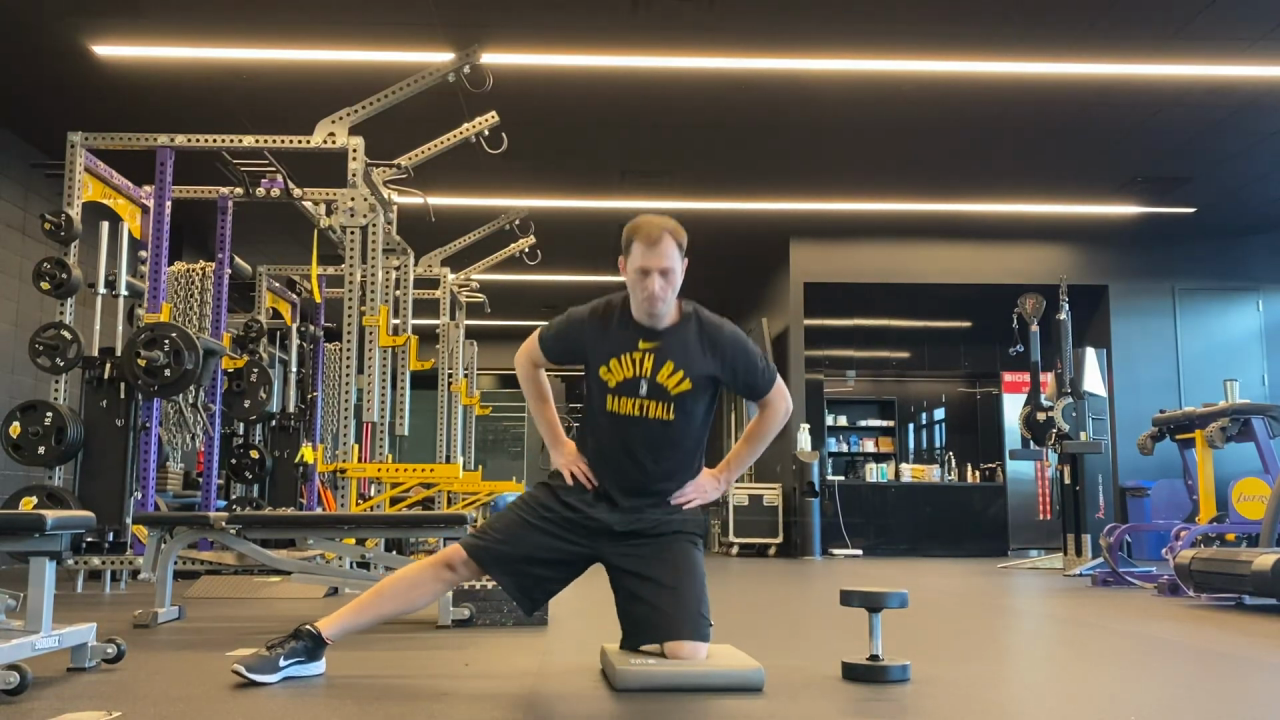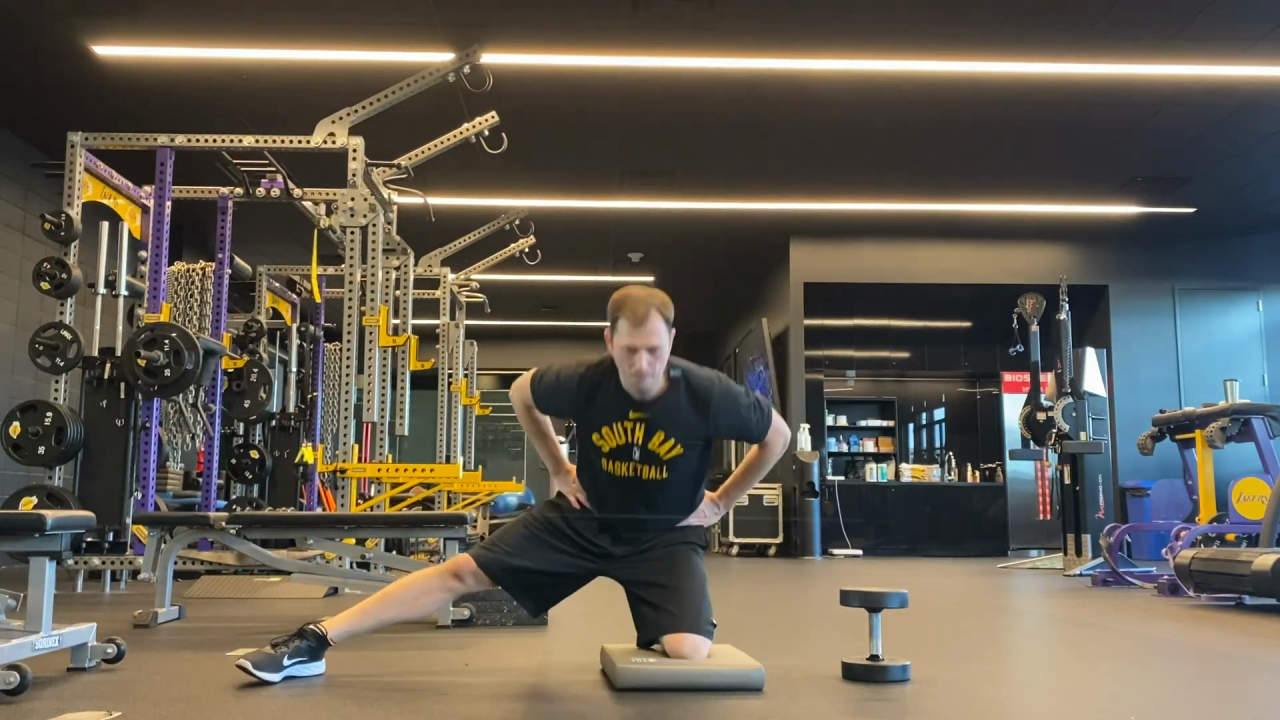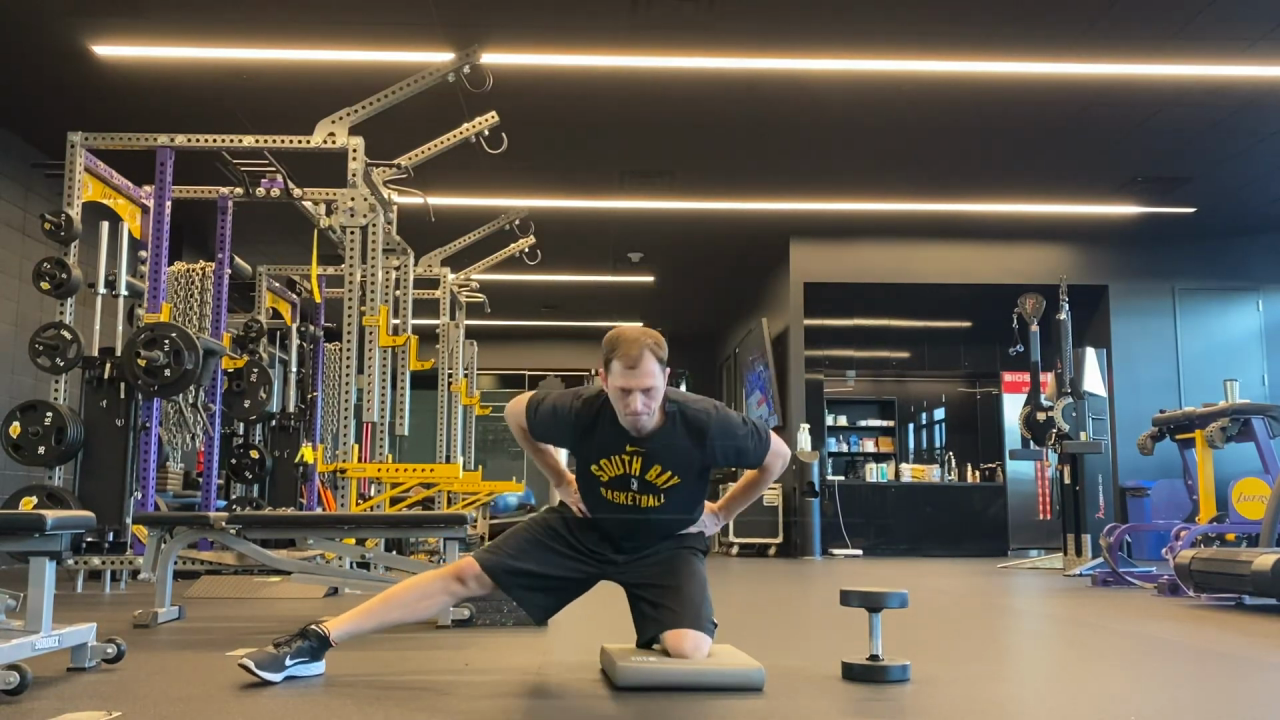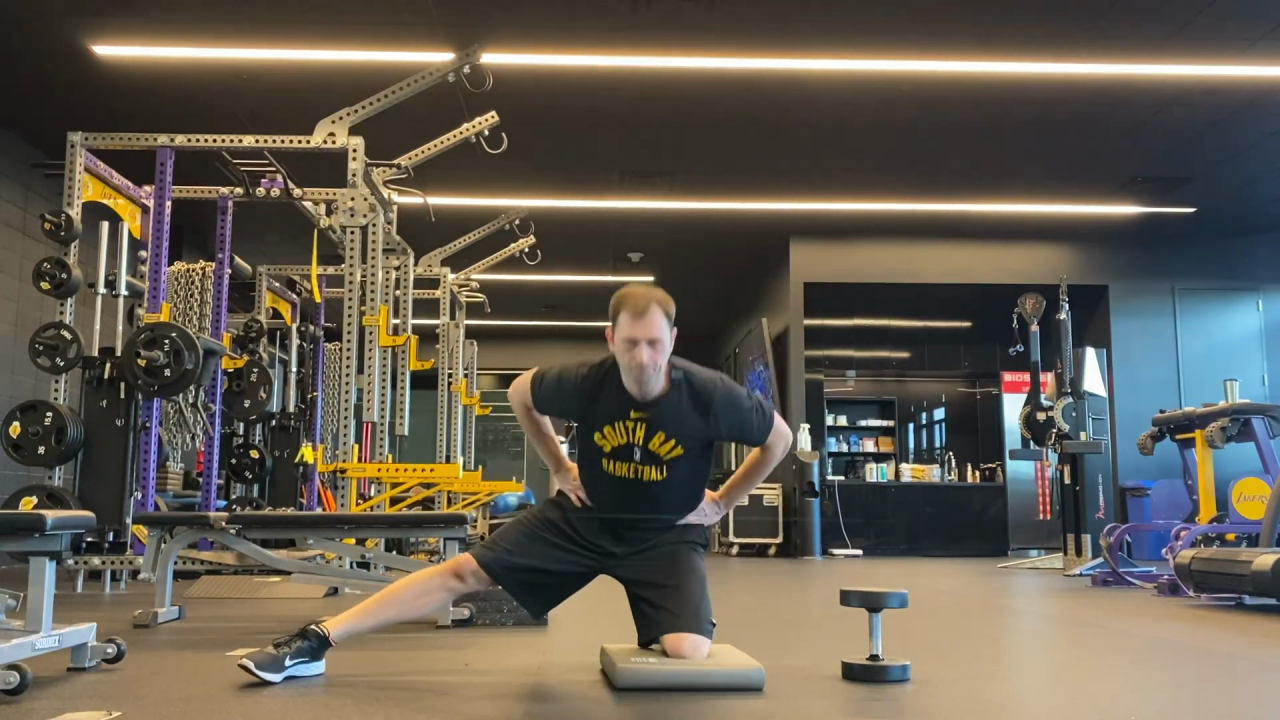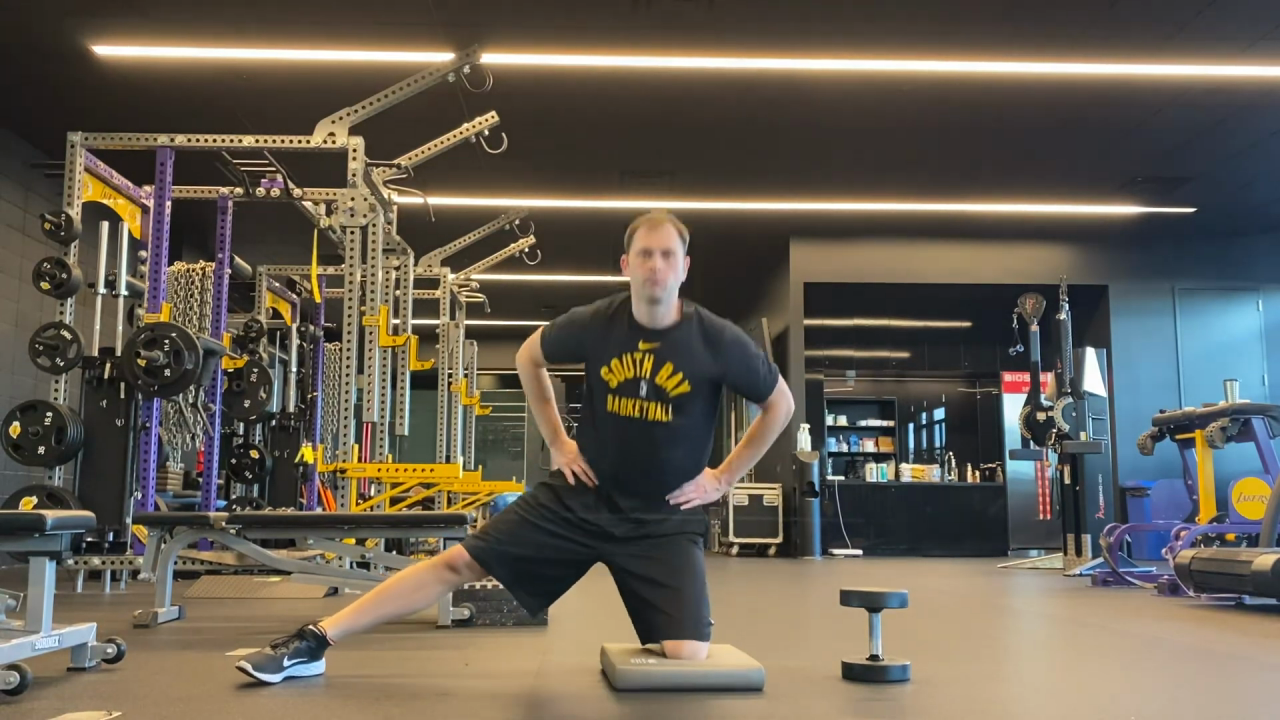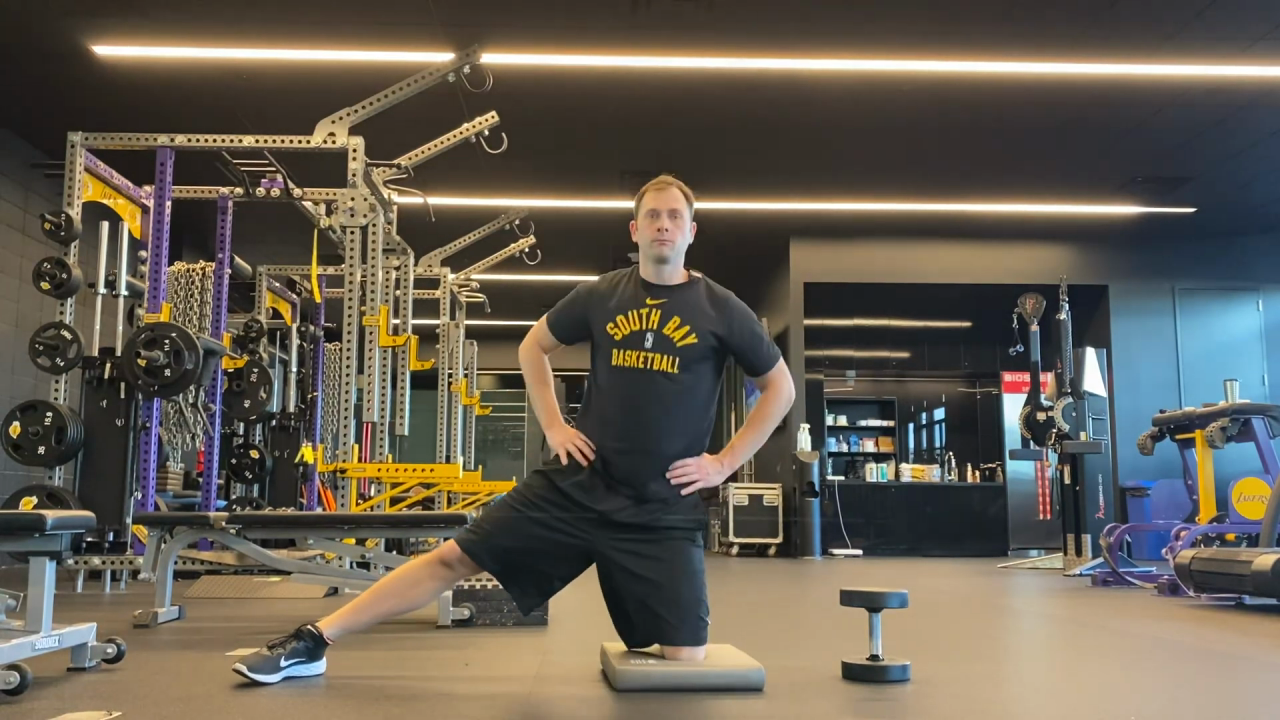
dt=0.2s
person 1, frame 1
left shoulder: (716, 339)
right shoulder: (592, 322)
left elbow: (778, 403)
right elbow: (527, 359)
left wrist: (723, 476)
right wrist: (557, 443)
left hip: (663, 516)
right hip: (583, 495)
left knee: (688, 659)
right knee: (457, 561)
left ankle: (648, 641)
right ankle: (313, 641)
person 1, frame 2
left shoulder: (708, 395)
right shoulder: (582, 382)
left elbow: (777, 436)
right elbow: (521, 394)
left wrist: (720, 502)
right wrist: (560, 471)
left hip: (666, 536)
right hip: (585, 520)
left knee: (689, 655)
right knee: (461, 572)
right ankle: (314, 641)
person 1, frame 3
left shoulder: (705, 424)
right shoulder: (577, 413)
left elbow: (778, 456)
right elbow: (515, 412)
left wrist: (720, 514)
right wrist: (562, 482)
left hip: (668, 546)
right hip: (584, 529)
left knee: (689, 653)
right knee: (463, 576)
right ankle: (314, 640)
person 1, frame 4
left shoulder: (709, 396)
right shoulder: (583, 383)
left elbow: (779, 439)
right elbow: (519, 394)
left wrist: (720, 502)
right wrist: (561, 470)
left hip: (667, 536)
right hip: (583, 519)
left knee: (689, 654)
right knee: (462, 572)
right ankle: (314, 641)
person 1, frame 5
left shoulder: (717, 341)
right shoulder: (593, 324)
left elbow: (780, 404)
right elbow: (529, 358)
left wrist: (723, 477)
right wrist: (558, 442)
left hip: (664, 517)
right hip: (581, 496)
left knee: (688, 655)
right knee: (458, 564)
right ankle: (314, 641)
person 1, frame 6
left shoulder: (721, 309)
right shoulder: (602, 295)
left elbow: (780, 387)
right elbow: (534, 346)
left wrist: (725, 462)
right wrist: (553, 425)
left hip: (664, 505)
right hip: (578, 481)
left knee: (685, 658)
right knee: (454, 558)
right ankle: (313, 641)
